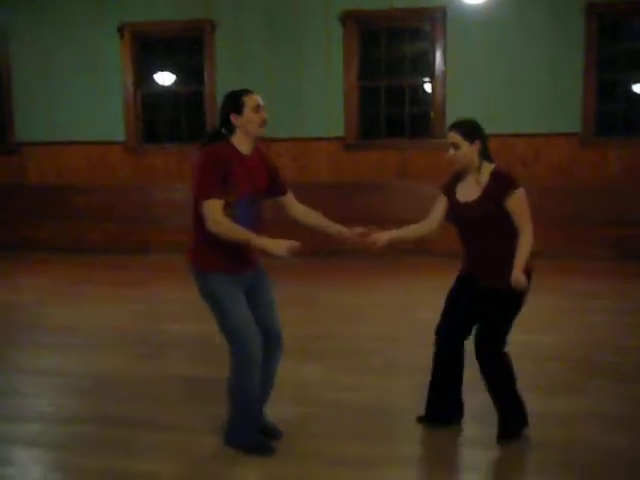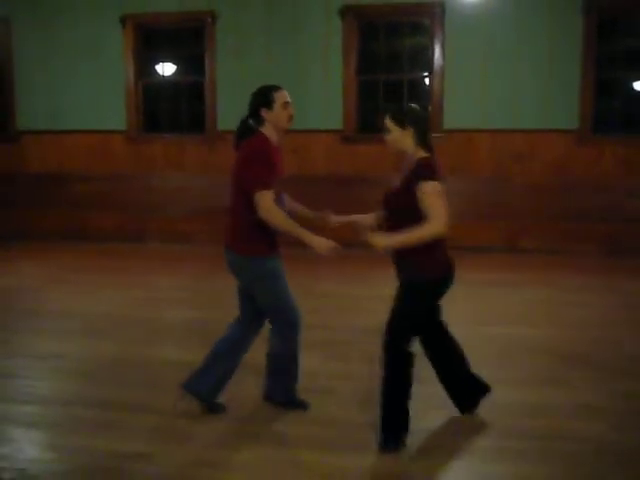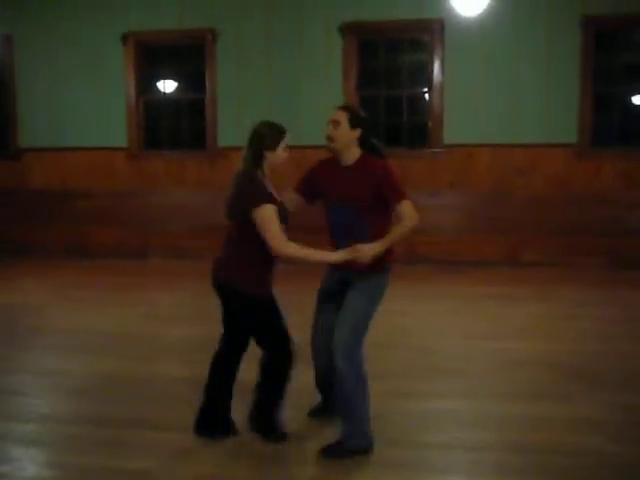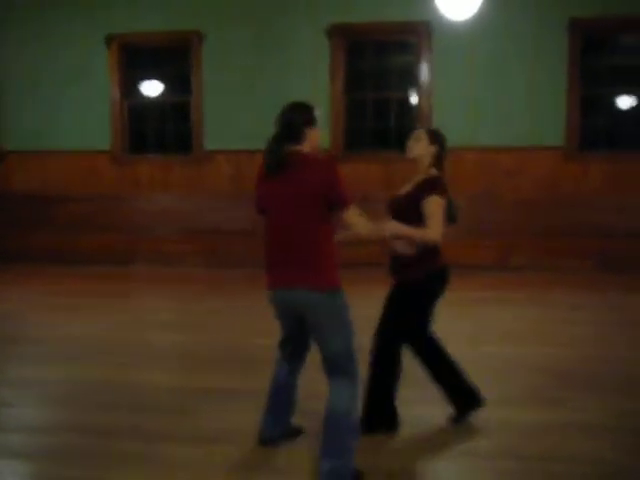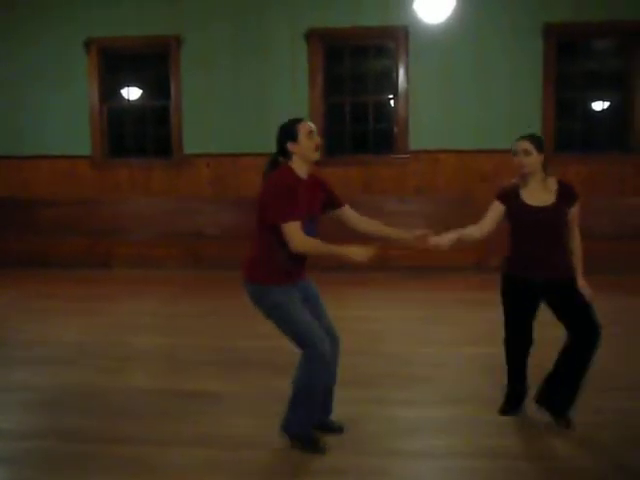
dt=1s
person 1, frame 1
left shoulder: (262, 163)
right shoulder: (212, 159)
left elbow: (295, 208)
right elbow: (214, 222)
left wrist: (342, 232)
right wrist: (268, 243)
left hip: (250, 268)
right hip: (216, 271)
left knee: (271, 341)
right knee: (248, 347)
left ankle: (254, 415)
right ankle: (241, 431)
person 1, frame 2
left shoulder: (269, 148)
right shoulder: (259, 151)
left elbow: (279, 199)
right elbow: (267, 211)
left wrist: (315, 215)
right wrist: (310, 239)
left hip: (250, 251)
right hip: (253, 254)
left knee: (250, 321)
right knee: (287, 321)
left ankle: (203, 386)
right ankle: (281, 391)
person 1, frame 3
left shoulder: (376, 170)
right shoulder: (322, 171)
left elbow: (409, 218)
right elbow: (288, 203)
left wrist: (379, 246)
left hip: (371, 273)
right hip: (338, 269)
left knee: (344, 346)
right knee: (321, 341)
left ankle: (356, 435)
right ankle: (332, 401)
person 1, frame 4
left shoulder: (268, 173)
right shoulder: (322, 169)
right elbow: (356, 225)
right wrist: (388, 236)
left hip: (280, 287)
right hip: (318, 287)
left knee: (291, 352)
right knee: (342, 374)
left ankle: (274, 427)
person 1, frame 5
left shoulder: (317, 185)
right shoulder: (280, 184)
left elbow: (357, 221)
right elbow: (298, 242)
left wrist: (405, 236)
right wrist: (347, 252)
left hip: (295, 279)
right hip: (268, 284)
left knee: (330, 341)
right knee: (318, 348)
left ankle: (317, 414)
right ankle: (298, 424)
person 2, frame 1
left shoulder: (503, 182)
right shoulder: (454, 185)
left elbow: (525, 229)
right elbow: (429, 225)
left wrist: (518, 269)
right wrist: (389, 235)
left hip: (505, 280)
right hip: (473, 275)
left knee: (488, 347)
right knee: (447, 335)
left ankle: (513, 419)
right ankle: (445, 409)
person 2, frame 2
left shoulder: (423, 170)
right shoulder: (411, 169)
left elbow: (437, 225)
right elbow: (389, 216)
left wrist: (392, 240)
right wrist: (348, 219)
left hip: (426, 272)
right hip: (416, 269)
left knee: (395, 342)
right knee: (431, 330)
left ankle: (394, 428)
right ankle: (470, 389)
person 2, frame 3
left shoulder: (251, 183)
right shoulder: (257, 191)
right elbow: (279, 246)
right wrist: (333, 256)
left hip: (229, 277)
right hip: (245, 284)
left knee: (232, 346)
right knee: (279, 349)
left ankle: (213, 421)
right ankle: (263, 418)
person 2, frame 4
left shoulder: (432, 185)
right shoulder: (416, 183)
left elbow: (434, 235)
right elbow: (404, 224)
left wrist: (398, 230)
left hip: (421, 277)
right hip: (416, 275)
left knee: (387, 339)
right knee: (418, 336)
left ankle: (378, 416)
right ankle: (465, 397)
person 2, frame 5
left shoulder: (566, 192)
right shoulder: (509, 194)
left elbow: (573, 236)
right elbow: (483, 228)
left wrist: (579, 276)
right wrist: (453, 236)
left hip: (559, 277)
right hip: (518, 278)
left knee: (587, 331)
right knee: (517, 340)
left ankle: (555, 399)
right ankle: (515, 396)
